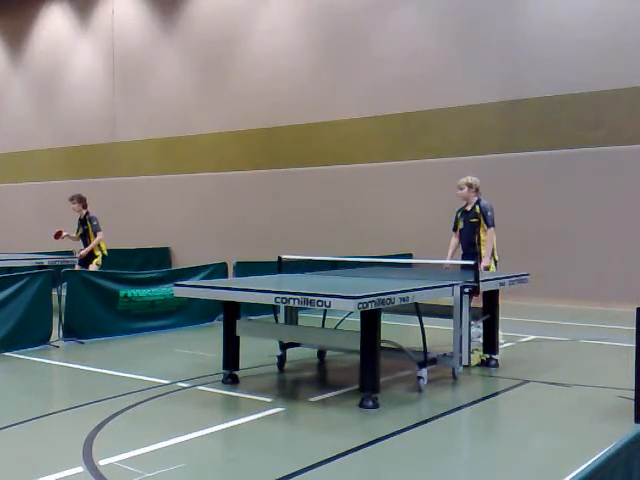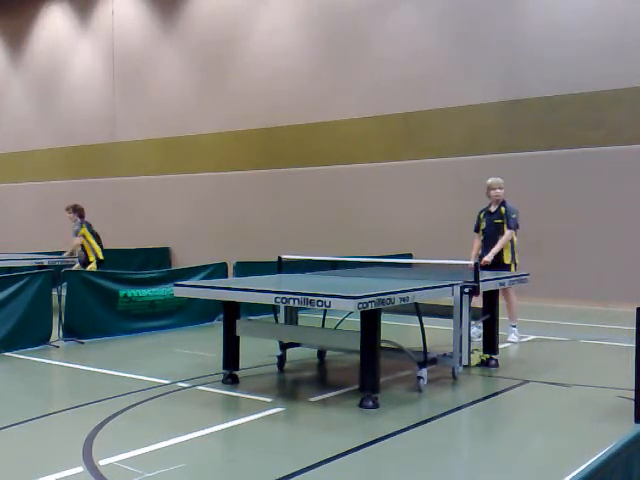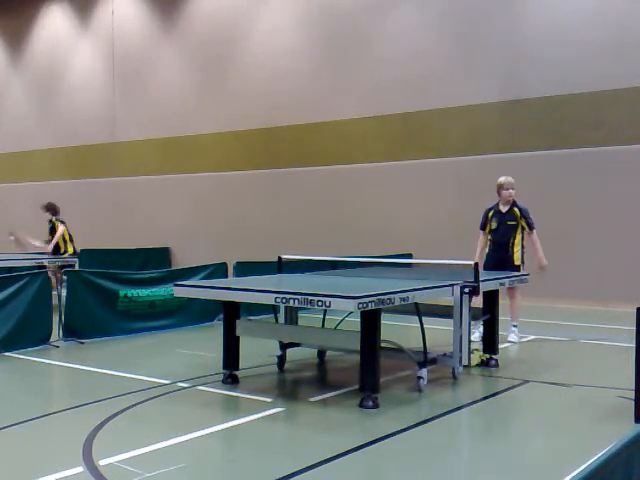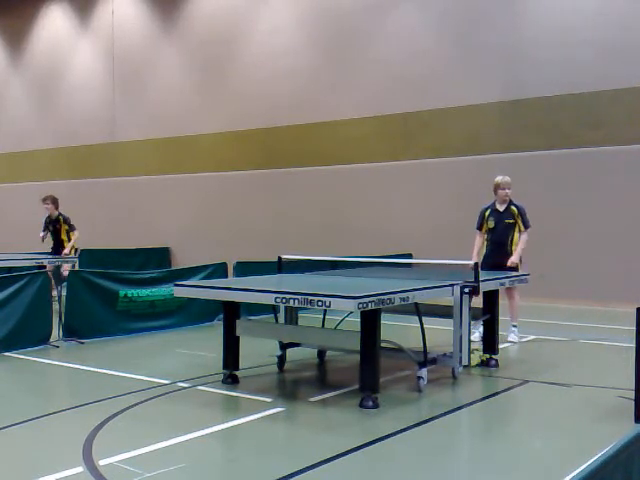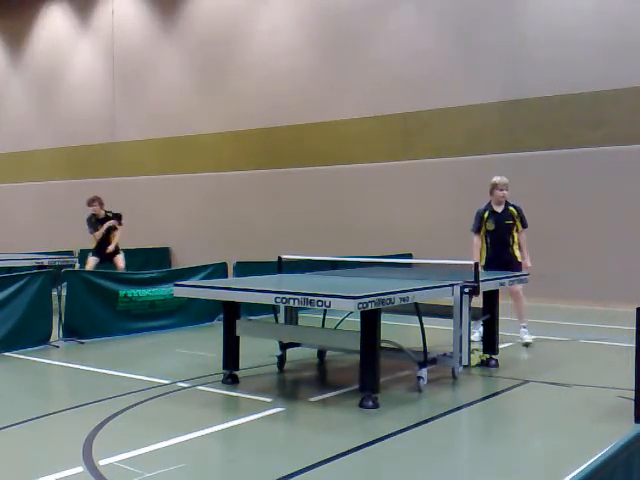
dt=0.5s
person 1, frame 1
left shoulder: (484, 207)
right shoulder: (460, 212)
left elbow: (490, 232)
right elbow: (456, 237)
left wrist: (487, 257)
right wrist: (448, 258)
left hip: (484, 258)
right hip: (468, 258)
right ankle: (476, 328)
person 1, frame 2
left shoulder: (509, 210)
right shoulder: (482, 213)
left elbow: (509, 234)
right elbow: (478, 237)
left wrist: (492, 253)
right wrist: (473, 258)
left hip: (504, 259)
right hip: (485, 259)
left knee: (507, 291)
left ankle: (513, 328)
right ankle: (479, 326)
person 1, frame 3
left shoulder: (520, 211)
right shoulder: (490, 212)
left elbow: (532, 233)
right elbow: (484, 235)
left wrist: (541, 257)
right wrist: (477, 257)
left hip: (513, 258)
right hip: (492, 258)
left knee: (512, 291)
left ankle: (514, 328)
right ankle: (481, 326)
person 1, frame 4
left shoulder: (517, 210)
right shoulder: (486, 211)
left elbow: (524, 234)
right elbow: (480, 235)
left wrist: (516, 255)
right wrist: (475, 257)
left hip: (509, 259)
right hip: (489, 259)
left knee: (511, 290)
left ankle: (514, 328)
right ankle: (481, 326)
person 1, frame 5
left shoulder: (515, 210)
right shoulder: (482, 213)
left elbow: (521, 234)
right elbow: (477, 237)
left wrist: (526, 257)
right wrist: (476, 261)
left hip: (512, 258)
right hip: (490, 260)
left knee: (516, 290)
left ankle: (523, 328)
right ankle: (480, 326)
